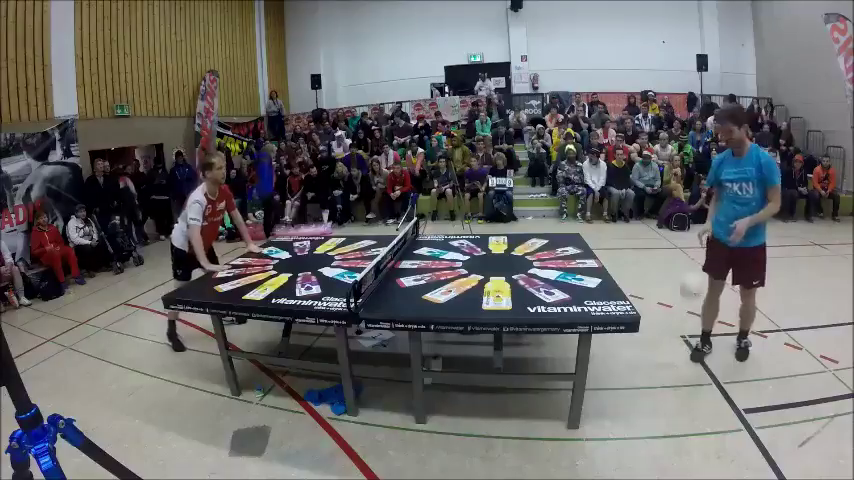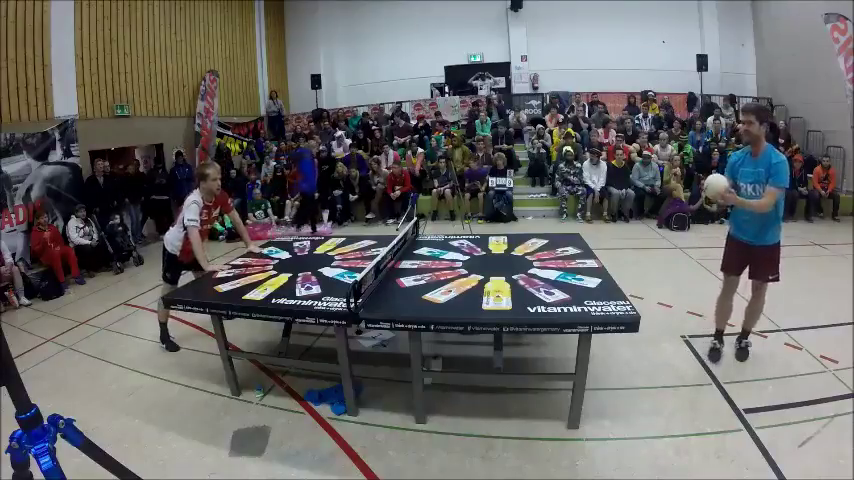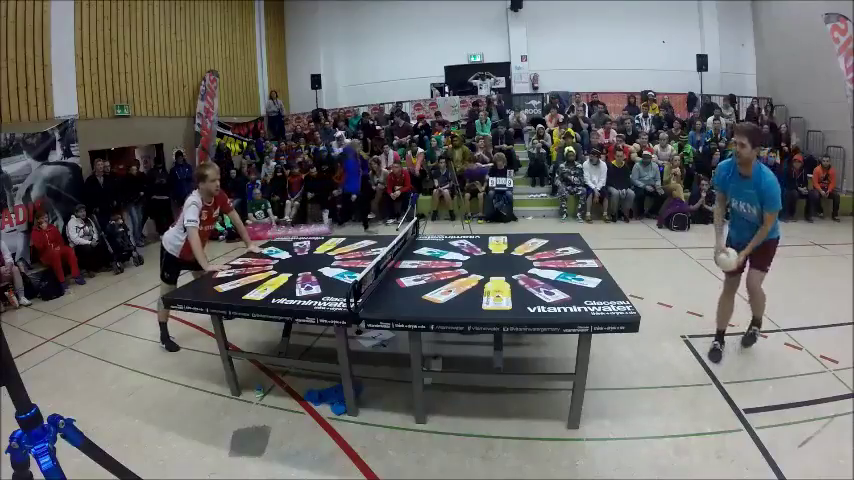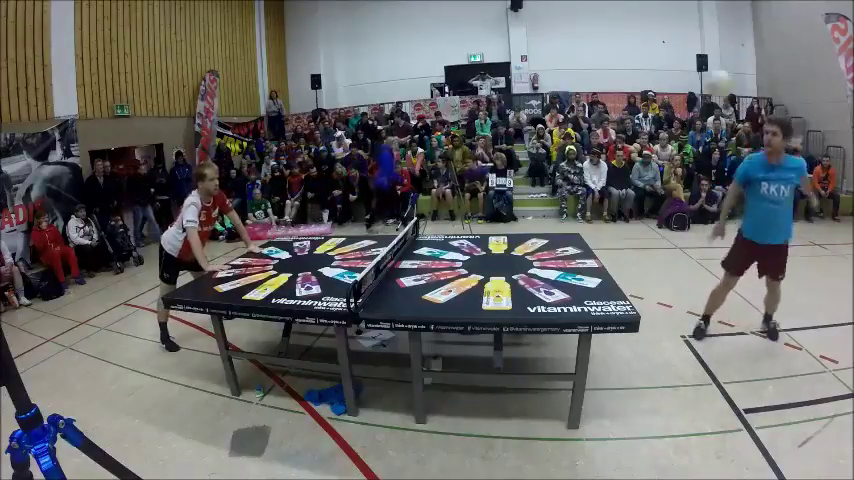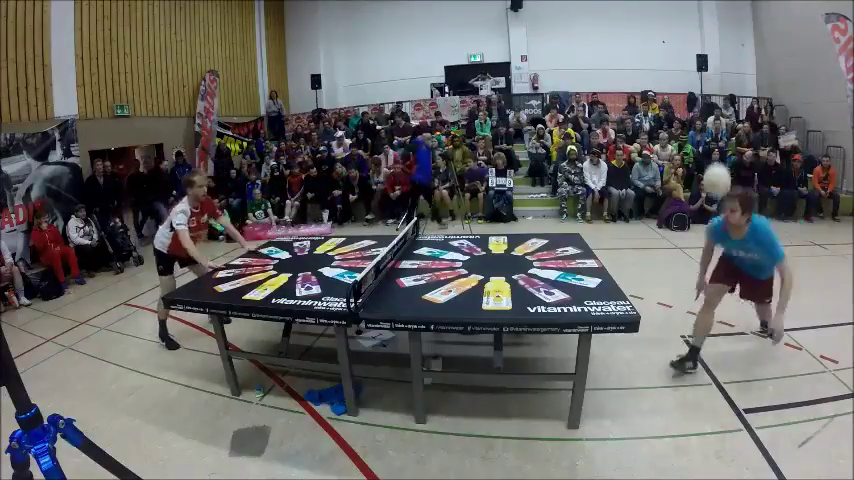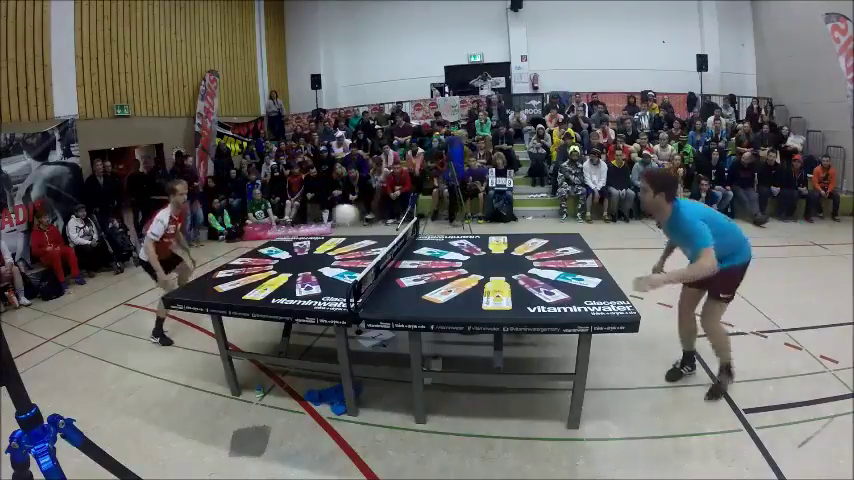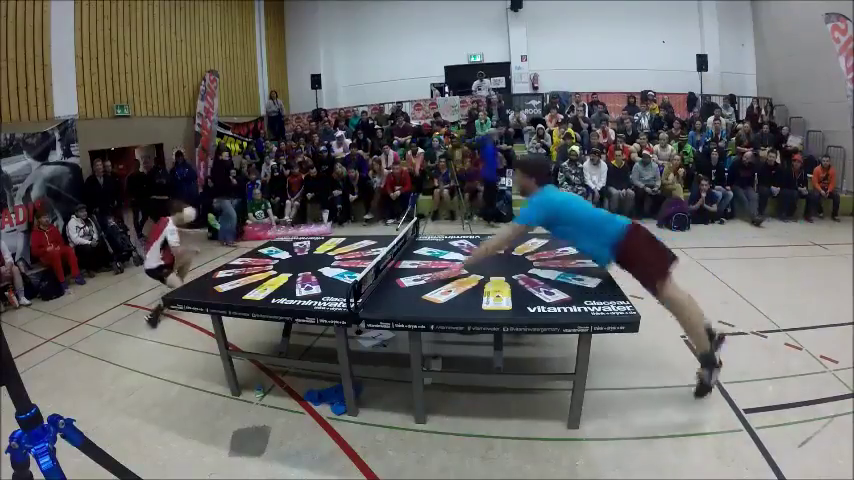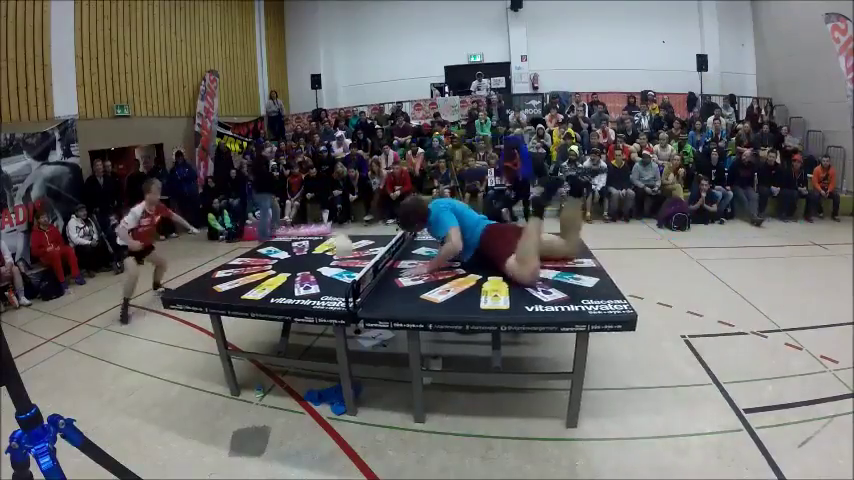
dt=0.5s
person 1, frame 1
left shoulder: (764, 161)
right shoulder: (720, 161)
left elbow: (775, 203)
left wrist: (748, 222)
right wrist: (708, 223)
left hip: (752, 243)
right hip: (720, 239)
left knee: (747, 295)
right knee: (713, 290)
left ankle: (743, 338)
right ankle: (705, 339)
person 1, frame 2
left shoulder: (777, 162)
right shoulder: (736, 158)
left elbow: (767, 204)
right elbow: (729, 191)
left wrist: (737, 201)
right wrist: (721, 196)
left hip: (766, 240)
right hip: (737, 235)
left knee: (758, 291)
right knee: (728, 288)
left ankle: (743, 338)
right ankle: (718, 338)
person 1, frame 3
left shoulder: (768, 182)
right shoulder: (724, 169)
left elbow: (768, 225)
right elbow: (720, 203)
left wrist: (745, 253)
right wrist: (719, 238)
left hip: (764, 239)
right hip: (736, 236)
left knee: (753, 284)
right knee: (729, 286)
left ankle: (756, 323)
right ankle: (719, 339)
person 1, frame 4
left shoulder: (798, 165)
right shoulder: (752, 162)
right elbow: (733, 193)
left wrist: (812, 197)
right wrist: (721, 222)
left hip: (778, 239)
right hip: (749, 236)
left knee: (774, 285)
right knee: (727, 283)
left ankle: (768, 320)
right ankle: (705, 319)
person 1, frame 5
left shoulder: (762, 233)
right shoulder: (717, 226)
left elbow: (786, 274)
left wrist: (780, 315)
right wrist: (701, 277)
left hip: (760, 269)
right hip: (732, 261)
left knee: (763, 309)
right knee: (709, 300)
left ankle: (765, 325)
right ankle: (692, 356)
person 1, frame 6
left shoulder: (688, 218)
right shoulder: (667, 213)
left elbow: (709, 266)
left wrist: (663, 278)
right wrist: (662, 260)
left hip: (732, 259)
right hip: (710, 255)
left knee: (709, 320)
right knee: (684, 308)
left ankle: (726, 370)
right ankle: (688, 360)
person 1, frame 7
left shoulder: (540, 202)
right shoulder: (549, 195)
left elbow: (504, 238)
left wrist: (467, 262)
left hip: (622, 241)
right hip: (624, 236)
left knee: (669, 295)
right knee: (669, 294)
left ankle: (707, 359)
right ankle: (708, 336)
person 1, frame 8
left shoulder: (440, 214)
right shoulder: (436, 205)
left elbow: (454, 247)
left wrist: (428, 267)
left knee: (528, 275)
right knee: (571, 246)
left ankle: (537, 210)
person 2, frame 1
left shoulder: (224, 191)
right shoulder: (198, 199)
left elbow: (236, 216)
right elbow: (193, 232)
left wrist: (249, 243)
right wrist: (205, 264)
left hip: (205, 243)
right hip: (184, 245)
right knee: (182, 288)
right ankle: (171, 331)
person 2, frame 2
left shoulder: (220, 196)
right shoulder: (194, 203)
left elbow: (235, 219)
right elbow: (194, 234)
left wrist: (249, 244)
right wrist: (206, 265)
left hip: (194, 248)
right hip: (174, 248)
right knee: (169, 291)
right ankle: (164, 335)
person 2, frame 3
left shoulder: (219, 197)
right shoulder: (193, 203)
left elbow: (235, 219)
right elbow: (193, 235)
left wrist: (249, 244)
right wrist: (206, 265)
left hip: (193, 250)
right hip: (174, 249)
right knee: (168, 291)
right ankle: (164, 335)
person 2, frame 4
left shoulder: (218, 197)
right shoulder: (192, 204)
left elbow: (235, 219)
right elbow: (193, 236)
left wrist: (249, 244)
right wrist: (207, 265)
left hip: (191, 251)
right hip: (172, 250)
right knee: (167, 293)
right ankle: (164, 335)
person 2, frame 5
left shoulder: (206, 203)
right shoulder: (181, 210)
left elbow: (225, 223)
right elbow: (185, 240)
left wrist: (245, 244)
right wrist: (205, 261)
left hip: (186, 248)
right hip: (165, 249)
right knee: (169, 290)
right ankle: (163, 333)
person 2, frame 6
left shoulder: (179, 213)
right shoulder: (163, 218)
right elbow: (147, 245)
left wrist: (188, 254)
right wrist: (159, 271)
left hip: (164, 252)
right hip: (150, 258)
left knee: (187, 269)
right knee: (170, 290)
right ankle: (157, 332)
person 2, frame 7
left shoulder: (166, 221)
right shoulder: (171, 228)
right elbow: (177, 251)
right wrist: (192, 250)
left hip: (161, 260)
right hip: (154, 266)
left knee: (187, 258)
right knee: (178, 286)
left ankle: (179, 286)
right ankle: (154, 314)
person 2, frame 8
left shoulder: (159, 207)
right shoulder: (137, 212)
left elbow: (173, 216)
right elbow: (120, 230)
left wrist: (190, 227)
right wrist: (131, 242)
left hip: (144, 243)
right hip: (127, 245)
left knee: (161, 263)
right knee: (133, 274)
left ankle: (156, 286)
right ankle: (125, 306)
